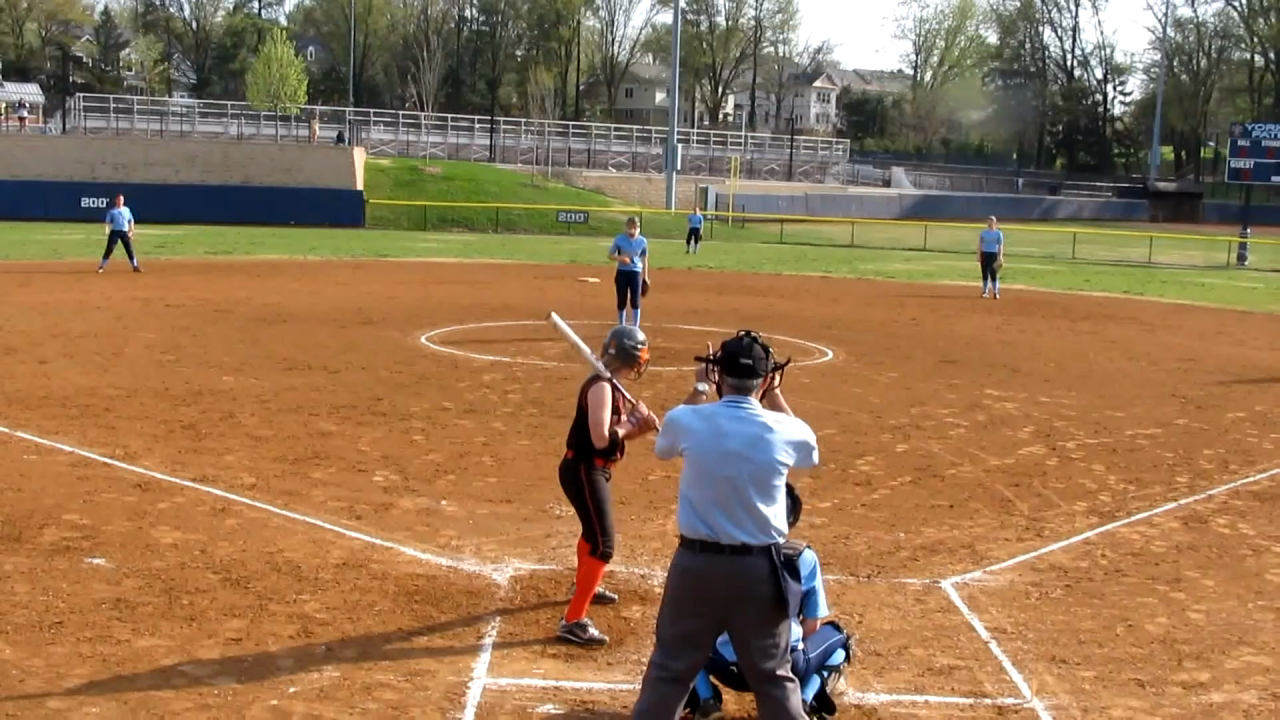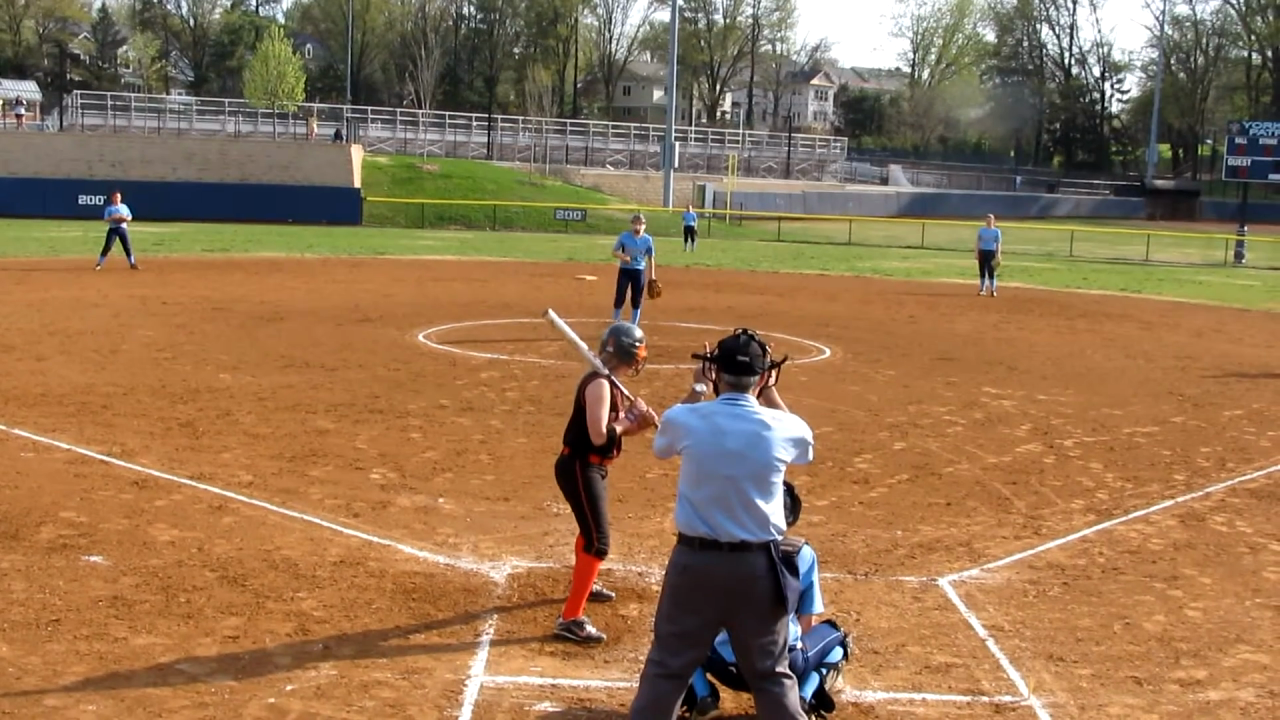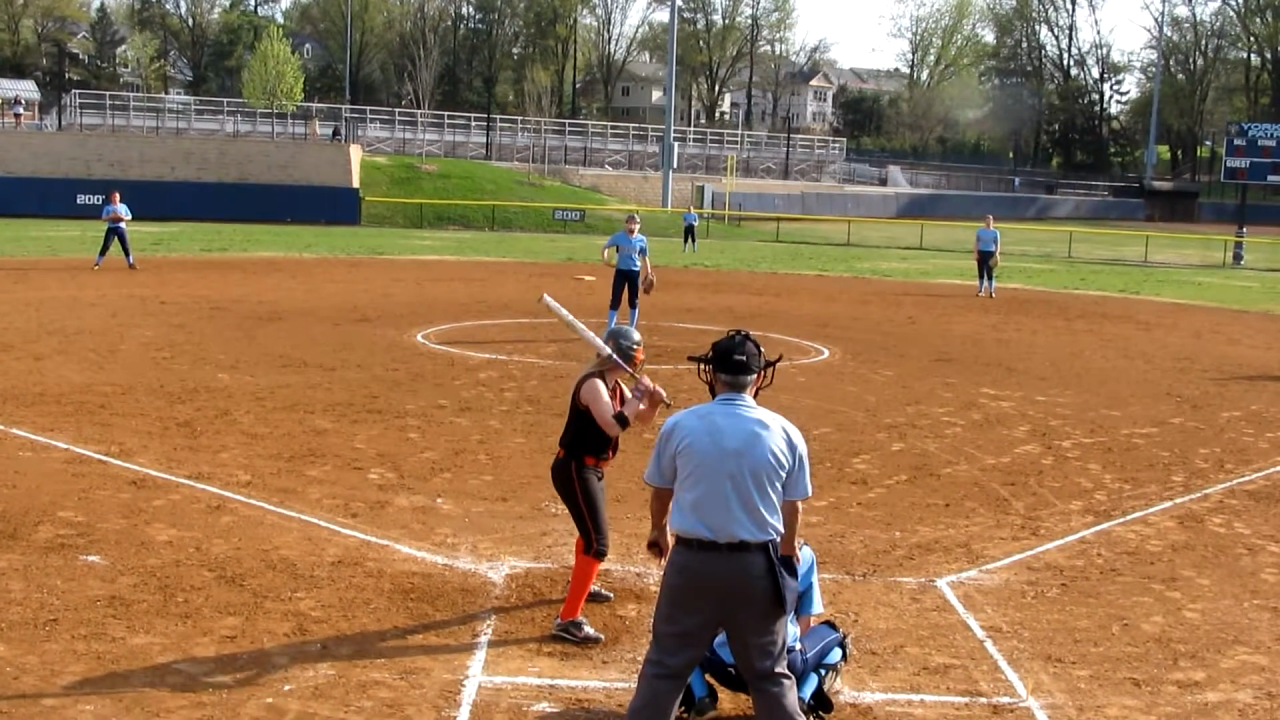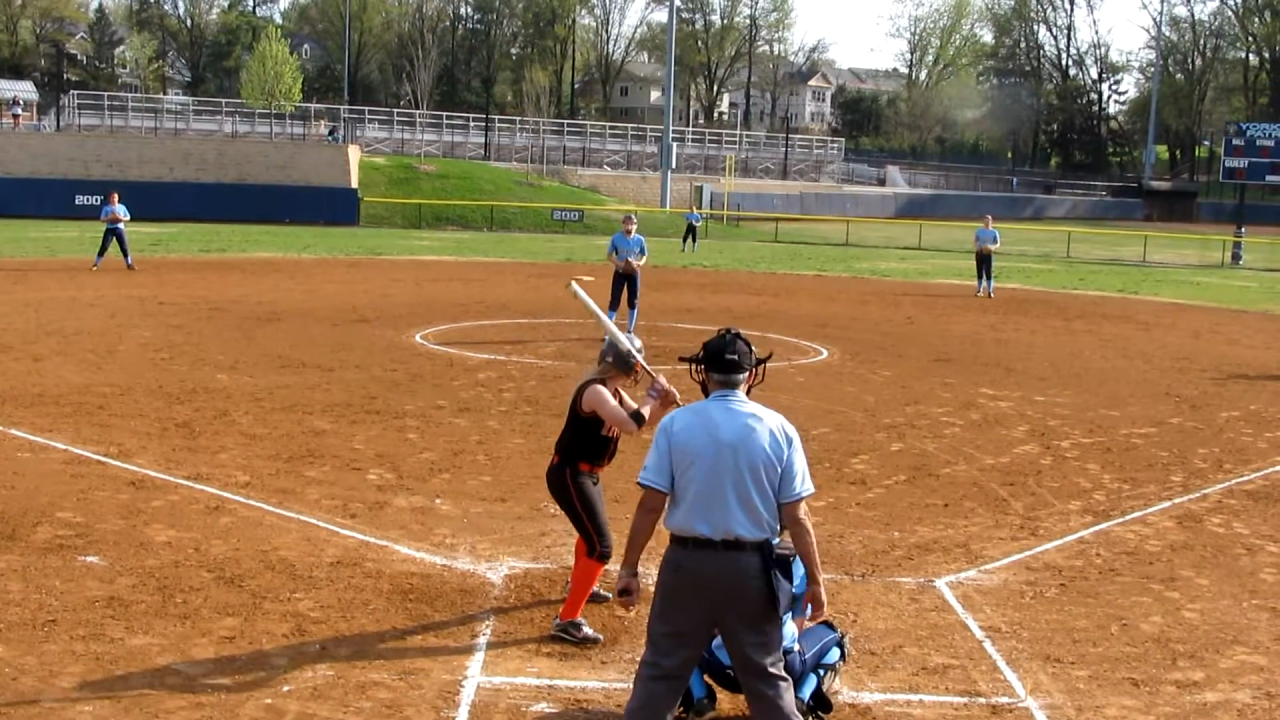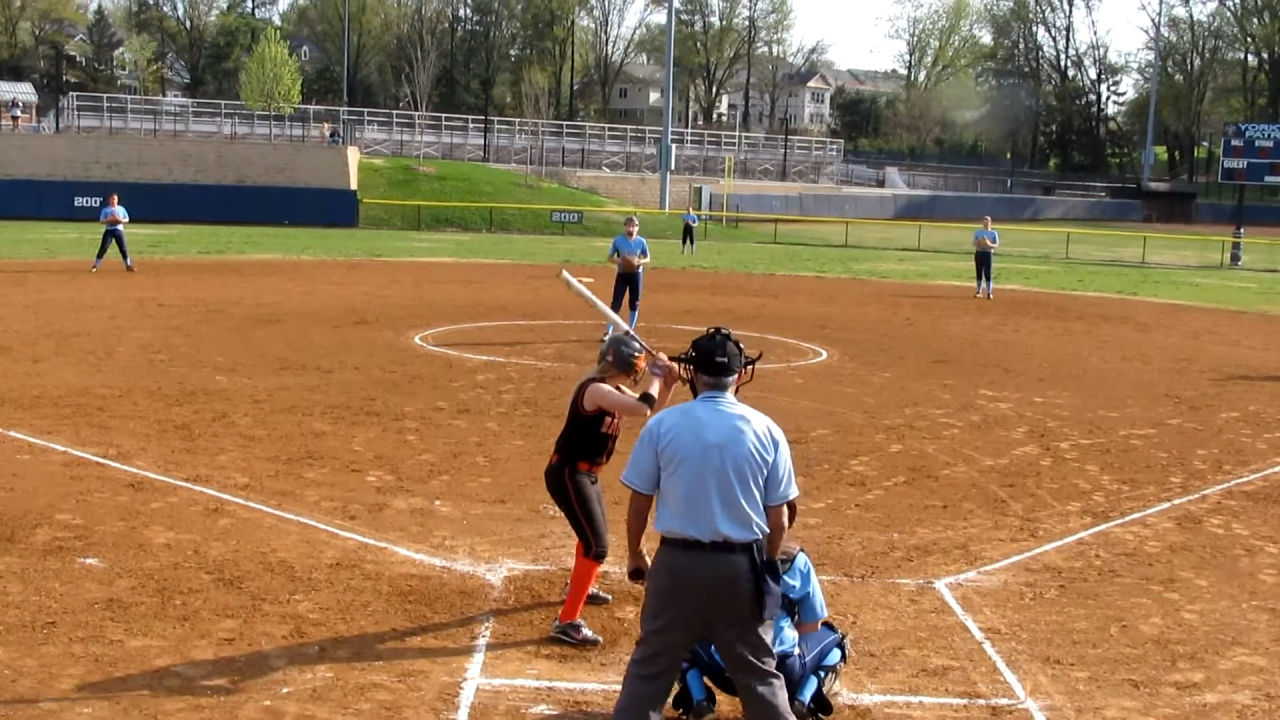
dt=0.5s
person 1, frame 1
left shoulder: (687, 422)
right shoulder: (786, 433)
left elbow: (664, 445)
right elbow: (804, 445)
left wrist: (699, 388)
right wrist: (776, 393)
left hip: (696, 564)
right hip: (760, 568)
left knee: (669, 670)
right knee: (772, 676)
person 1, frame 2
left shoulder: (685, 420)
right shoulder: (784, 429)
left elbow: (663, 443)
left wrist: (698, 388)
right wrist: (769, 390)
left hip: (694, 561)
right hip: (758, 565)
left knee: (667, 665)
right knee: (770, 672)
person 1, frame 3
left shoulder: (682, 425)
right shoulder: (784, 433)
left elbow: (660, 491)
right elbow: (791, 508)
left wrist: (659, 531)
right wrist: (789, 547)
left hip: (693, 562)
right hip: (757, 565)
left knee: (665, 666)
right knee: (769, 672)
person 1, frame 4
left shoulder: (676, 423)
right shoulder: (778, 428)
left elbow: (651, 504)
right elbow: (795, 516)
left wrist: (629, 568)
right wrist: (814, 579)
left hip: (687, 562)
right hip: (751, 565)
left knee: (662, 669)
right knee: (764, 673)
person 1, frame 5
left shoulder: (662, 425)
right shoulder: (766, 430)
left elbow: (639, 502)
right elbow: (778, 519)
left wrist: (635, 553)
right wrist: (765, 564)
left hip: (677, 563)
right hip: (740, 565)
left knee: (650, 668)
right knee: (758, 673)
person 2, frame 1
left shoulder: (610, 386)
right shoulder: (601, 387)
left elbow: (616, 434)
right elbow: (601, 439)
left wrist: (641, 426)
right wrist: (631, 422)
left hip: (592, 470)
right hip: (584, 471)
left knee: (593, 531)
right knee: (602, 546)
left ankle: (584, 586)
right ankle: (573, 620)
person 2, frame 2
left shoulder: (609, 383)
right shoulder: (599, 384)
left elbow: (617, 430)
right elbow: (599, 435)
left wrist: (640, 421)
right wrist: (629, 418)
left hip: (589, 467)
right hip: (579, 468)
left knee: (591, 528)
right knee: (597, 542)
left ankle: (583, 584)
right ankle: (570, 618)
person 2, frame 3
left shoulder: (614, 385)
right shoulder: (594, 384)
left elbow: (642, 418)
right elbow: (614, 427)
left wrist: (653, 400)
right wrist: (638, 397)
left hip: (589, 469)
right hip: (575, 470)
left knee: (591, 529)
right knee: (597, 544)
left ankle: (581, 585)
right ankle: (568, 619)
person 2, frame 4
left shoulder: (613, 393)
right shoulder: (595, 391)
left elbow: (642, 420)
right elbow: (631, 426)
left wrist: (662, 403)
right wrist: (652, 394)
left hip: (585, 474)
right hip: (569, 475)
left knee: (592, 530)
right knee: (601, 546)
left ankle: (579, 585)
right ankle: (567, 620)
person 2, frame 5
left shoulder: (612, 390)
right shoulder: (596, 389)
left elbow: (651, 406)
right elbow: (643, 409)
left wrist: (667, 383)
right wrist: (656, 375)
left hip: (585, 473)
right hip: (569, 474)
left knee: (594, 532)
right knee: (596, 546)
left ankle: (579, 588)
right ankle: (567, 622)
person 3, frame 1
right shoulder: (805, 557)
right elbow: (812, 625)
left hip: (730, 667)
right hip: (787, 667)
right knee: (837, 637)
left ankle: (706, 700)
person 3, frame 2
right shoulder: (803, 553)
right elbow: (807, 623)
left hip: (729, 668)
right hip: (785, 666)
right knee: (835, 636)
left ankle: (703, 699)
right ankle: (802, 700)
person 3, frame 3
right shoulder: (802, 554)
right elbow: (805, 624)
left hip: (728, 667)
right hip: (784, 666)
right knee: (834, 636)
left ankle: (702, 700)
right ankle: (801, 701)
person 3, frame 4
right shoulder: (796, 557)
left hip: (724, 669)
right hip: (784, 668)
right knee: (834, 638)
left ankle: (701, 701)
right ankle: (800, 701)
person 3, frame 5
right shoulder: (797, 561)
right elbow: (812, 626)
left hip: (726, 672)
right hip: (782, 672)
right knee: (834, 638)
left ankle: (700, 702)
